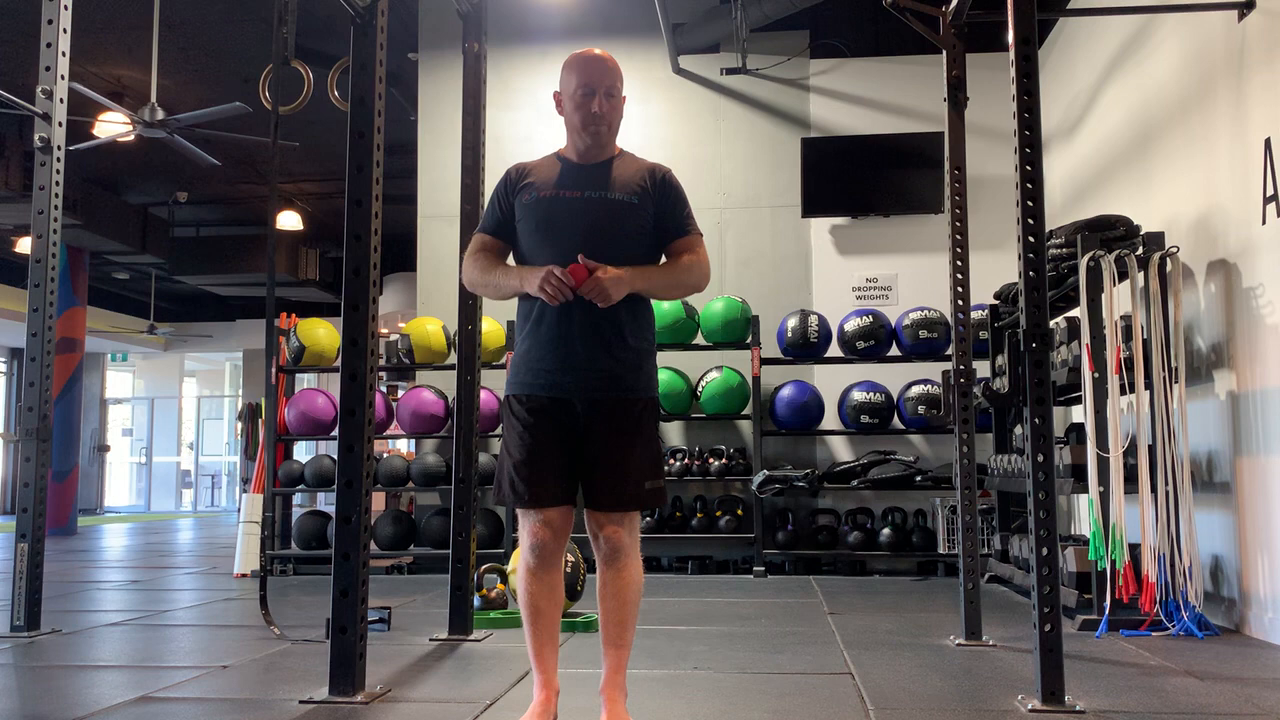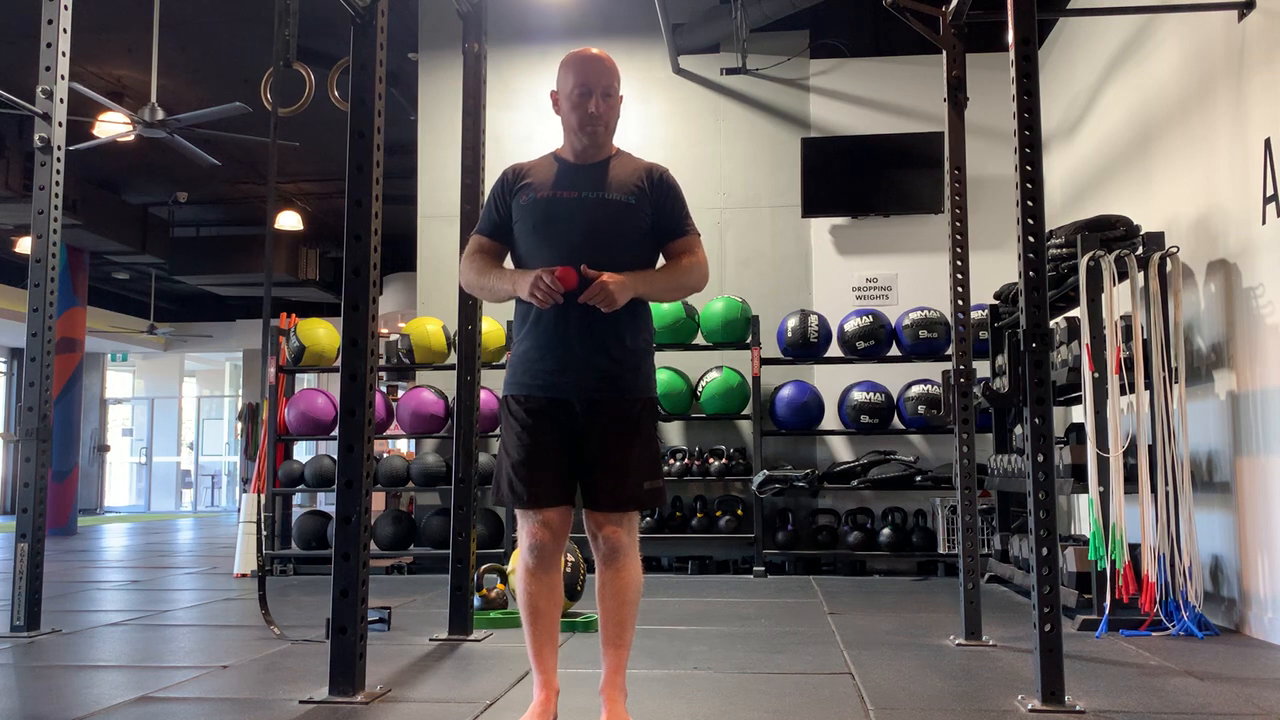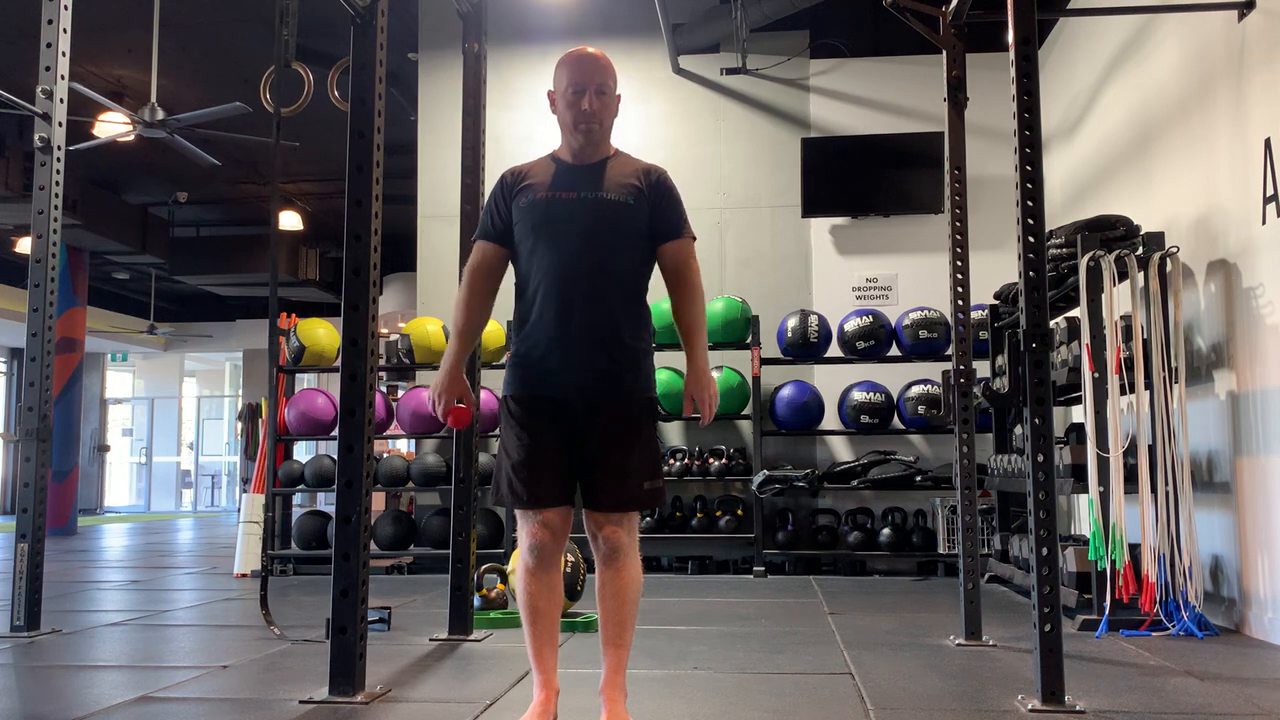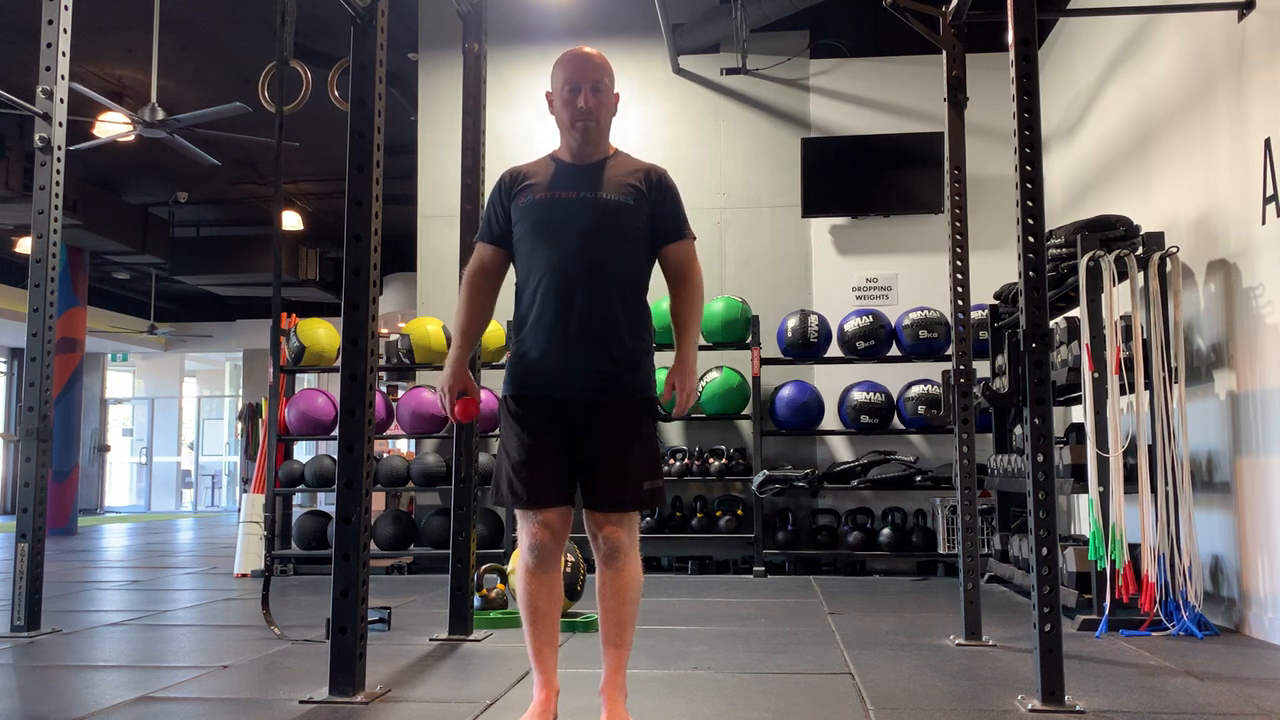
dt=0.4s
person 1, frame 1
left shoulder: (653, 181)
right shoulder: (521, 181)
left elbow: (695, 268)
right elbow: (475, 267)
left wrist: (629, 278)
right wrist: (526, 277)
left hip: (623, 388)
right hip: (538, 386)
left knee: (617, 535)
right knee: (540, 536)
person 1, frame 2
left shoulder: (650, 181)
right shoulder: (517, 180)
left elbow: (694, 267)
right elbow: (472, 266)
left wrist: (633, 283)
right wrist: (515, 281)
left hip: (621, 388)
right hip: (536, 386)
left knee: (615, 535)
right knee: (538, 536)
person 1, frame 3
left shoulder: (648, 182)
right shoulder: (518, 183)
left elbow: (682, 272)
right elbow: (482, 272)
left wrist: (698, 362)
right wrist: (454, 360)
left hip: (621, 389)
right hip: (536, 389)
left knee: (615, 536)
right knee: (538, 537)
person 1, frame 4
left shoulder: (649, 182)
right shoulder: (517, 184)
left elbow: (685, 270)
right elbow: (482, 273)
left wrist: (687, 354)
right wrist: (458, 356)
left hip: (622, 390)
right hip: (535, 389)
left knee: (616, 536)
right knee: (539, 537)
